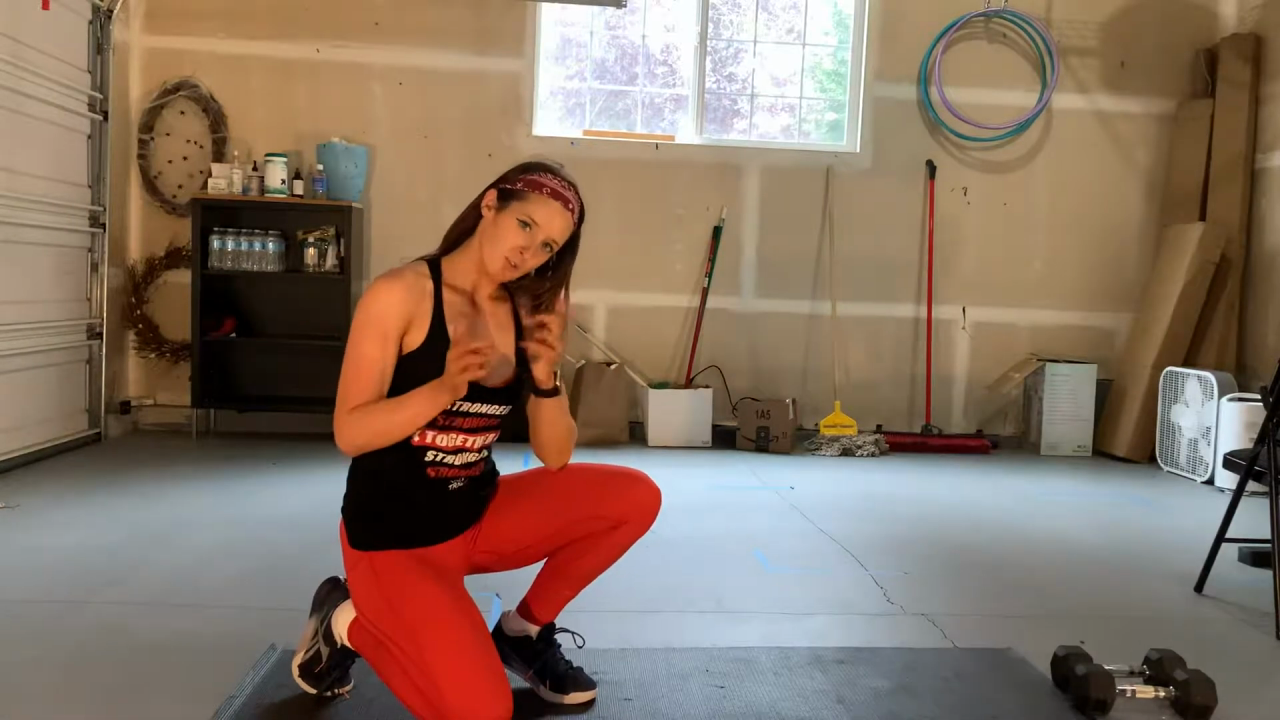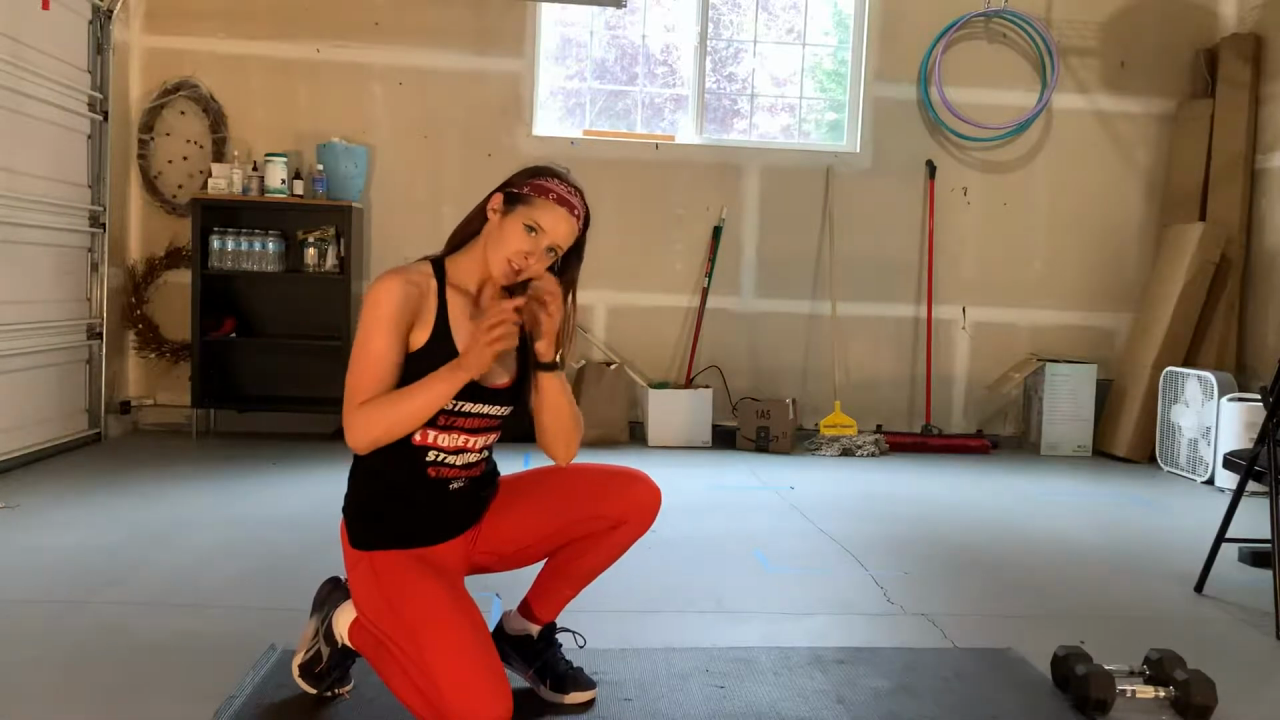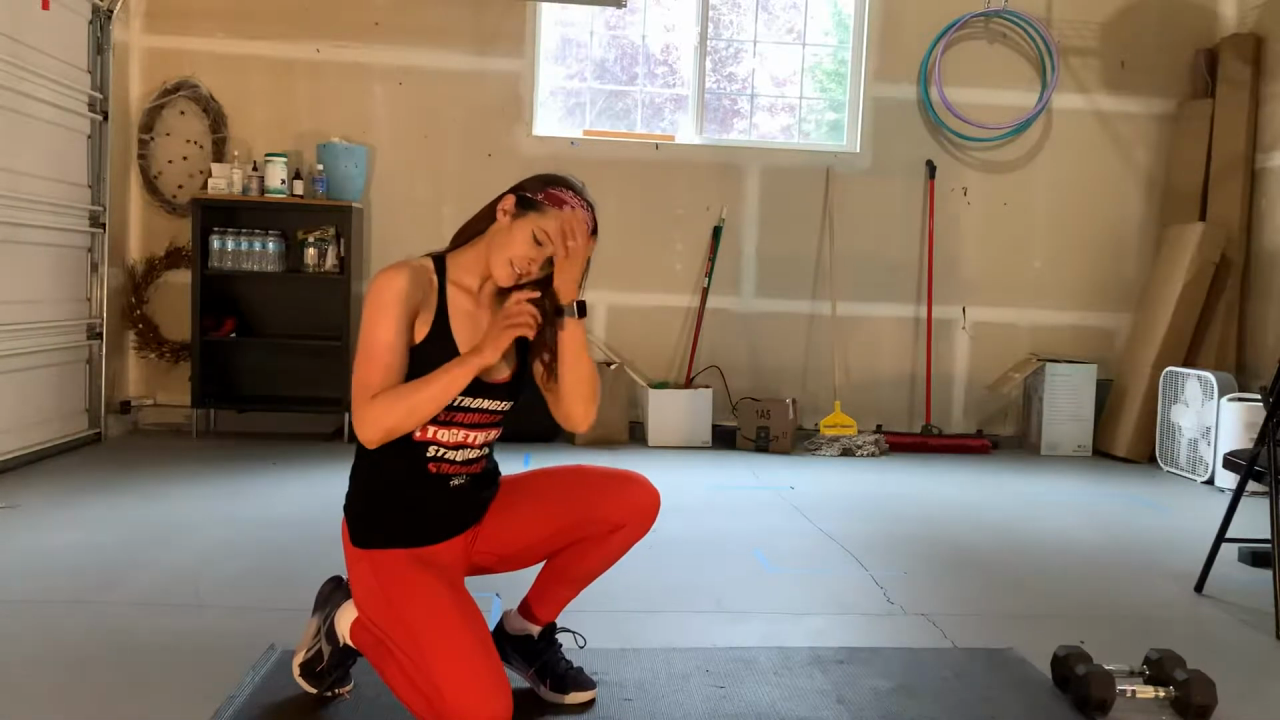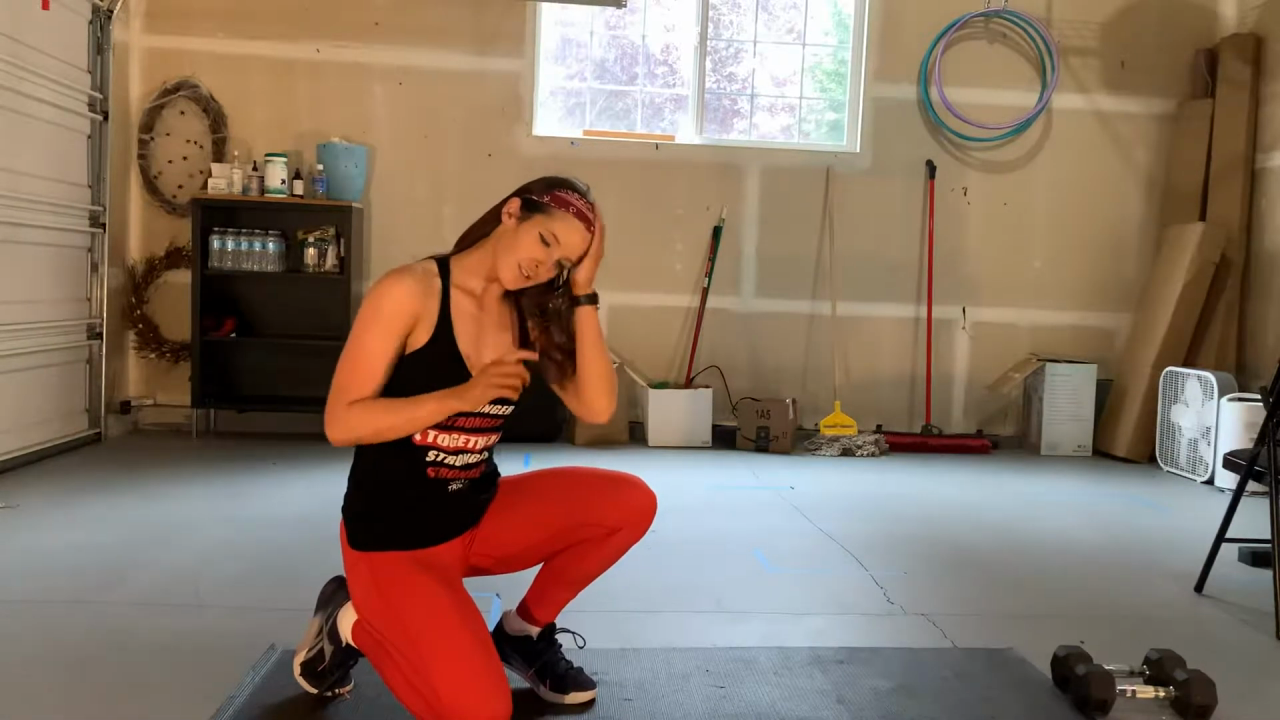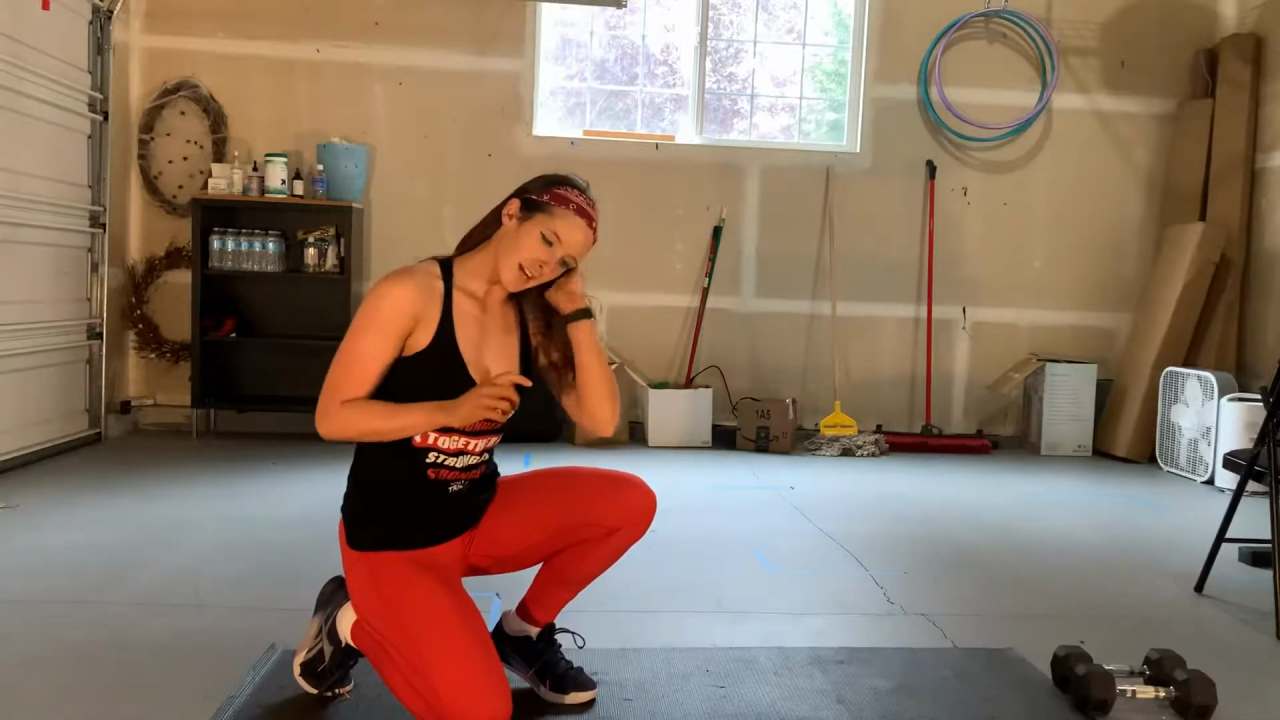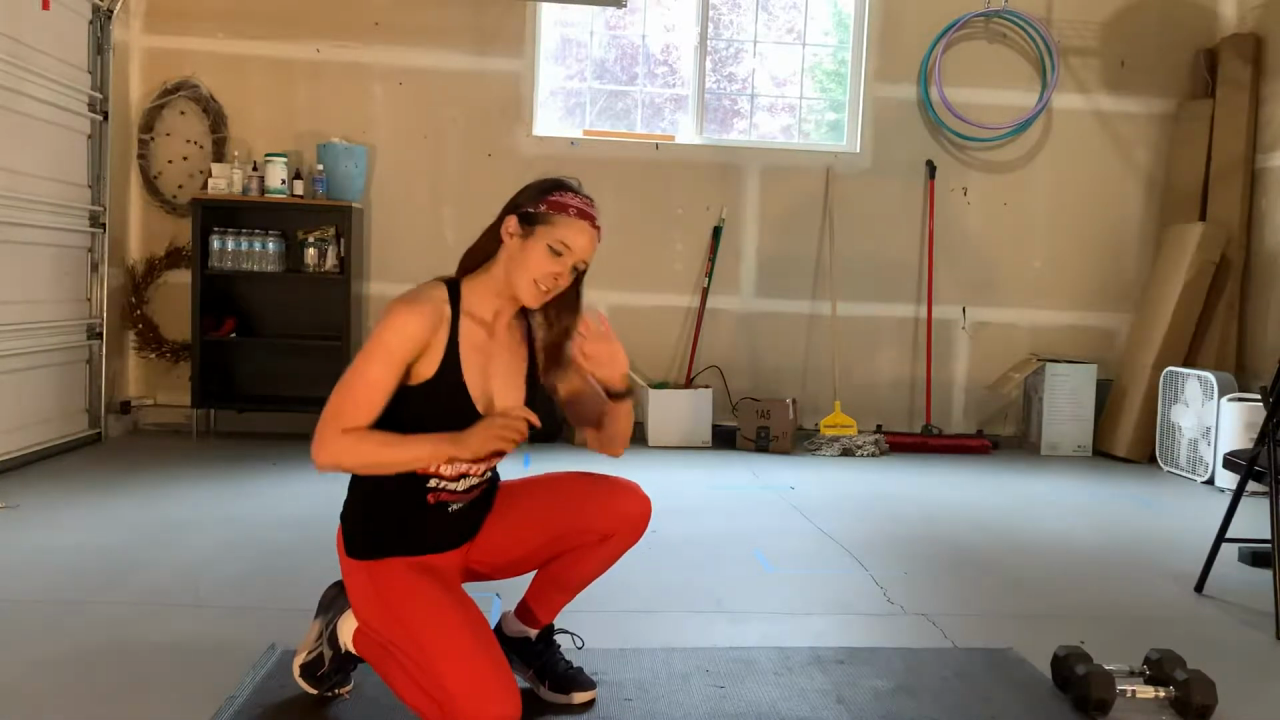
dt=0.2s
person 1, frame 1
left shoulder: (527, 314)
right shoulder: (400, 294)
left elbow: (555, 457)
right elbow: (349, 432)
left wrist: (545, 379)
right wrist: (445, 389)
left hip: (479, 513)
right hip: (393, 534)
left knee: (635, 497)
left ankle: (525, 631)
right ankle: (347, 623)
person 1, frame 2
left shoulder: (528, 314)
right shoulder: (403, 290)
left elbow: (562, 451)
right elbow: (360, 432)
left wrist: (547, 353)
right wrist: (464, 366)
left hip: (479, 514)
right hip: (394, 535)
left knee: (635, 497)
left ankle: (525, 630)
right ankle: (348, 623)
person 1, frame 3
left shoulder: (527, 310)
right shoulder: (405, 285)
left elbow: (578, 416)
right elbow: (371, 426)
left wrist: (568, 300)
right wrist: (479, 353)
left hip: (480, 512)
right hip: (395, 535)
left knee: (633, 500)
left ankle: (525, 631)
right ankle: (350, 624)
person 1, frame 4
left shoulder: (532, 314)
right shoulder: (408, 291)
left elbow: (597, 408)
right elbow: (342, 423)
left wrist: (582, 292)
right wrist: (462, 395)
left hip: (479, 514)
right hip: (394, 537)
left knee: (631, 503)
left ankle: (524, 631)
right ankle: (352, 625)
person 1, frame 5
left shoulder: (533, 319)
right shoulder: (410, 292)
left elbow: (601, 420)
right elbow: (332, 417)
left wrist: (576, 312)
right wrist: (452, 411)
left hip: (479, 516)
right hip: (393, 538)
left knee: (631, 502)
left ankle: (524, 631)
right ankle: (351, 625)
person 1, frame 6
left shoulder: (545, 335)
right shoulder: (420, 318)
left elbow: (610, 441)
right elbow: (330, 446)
left wrist: (616, 386)
right wrist: (458, 443)
left hip: (478, 525)
right hip: (391, 549)
left knee: (625, 507)
left ankle: (523, 633)
right ankle: (353, 632)
